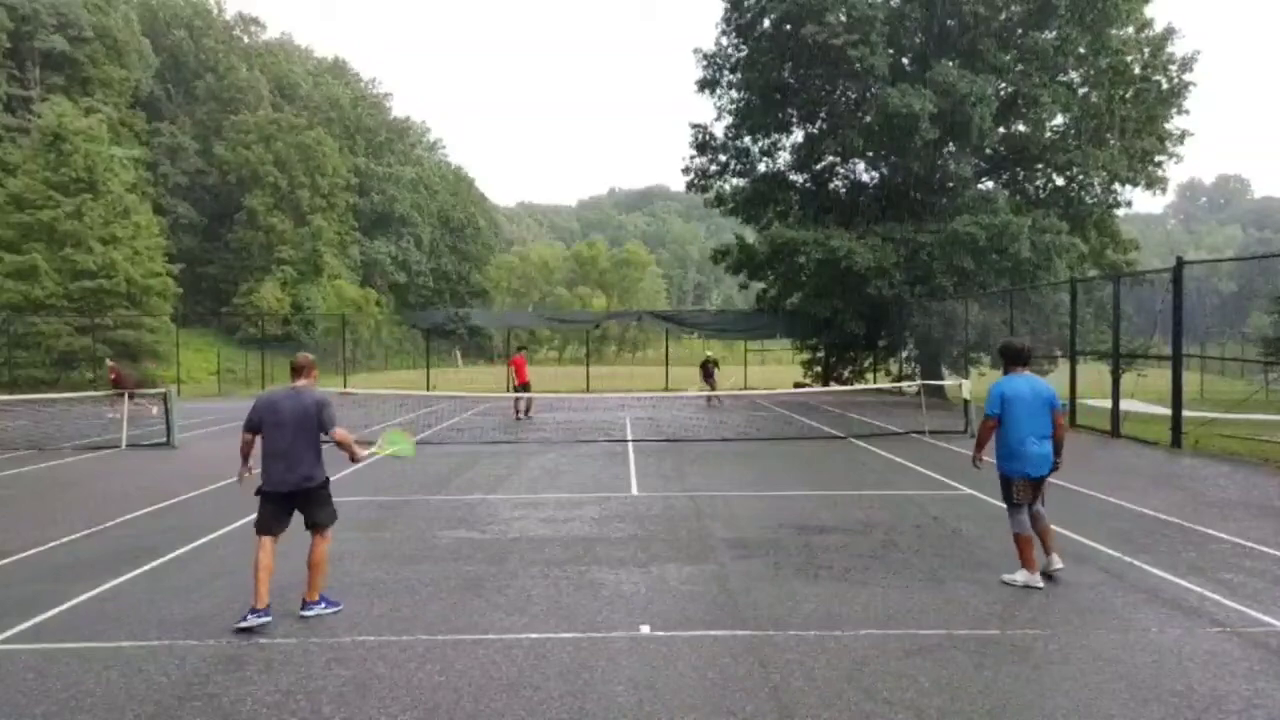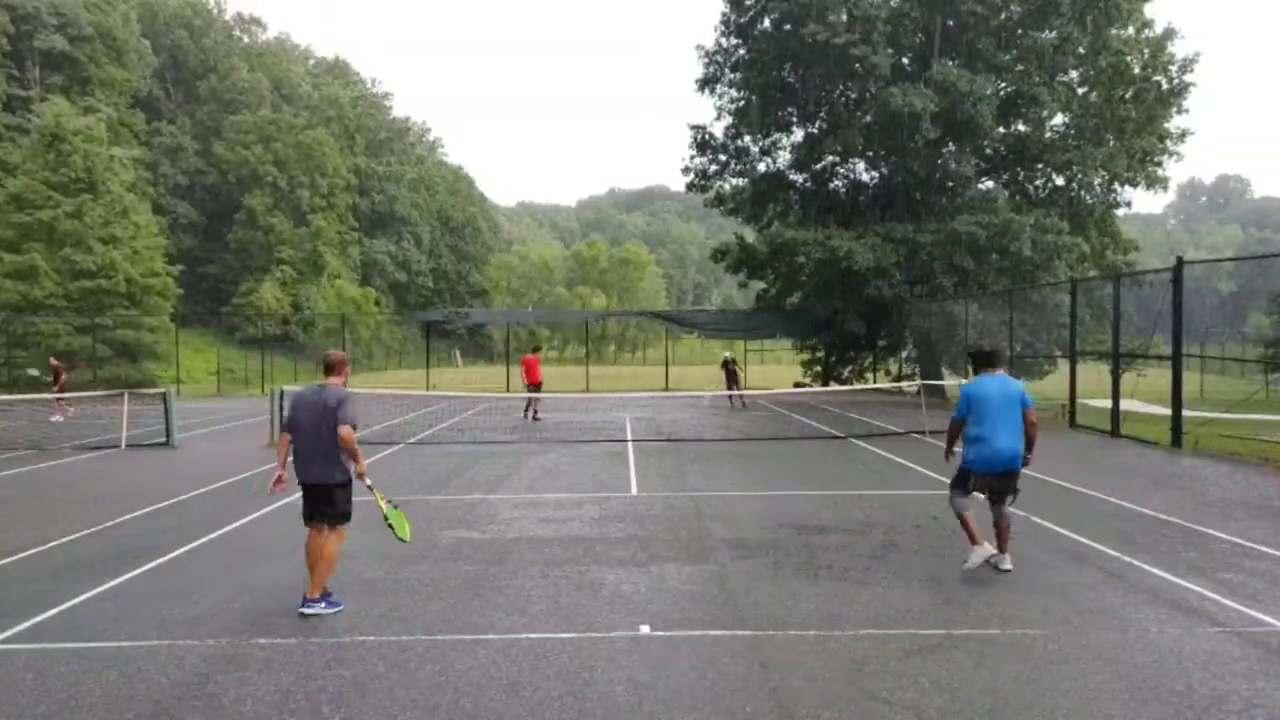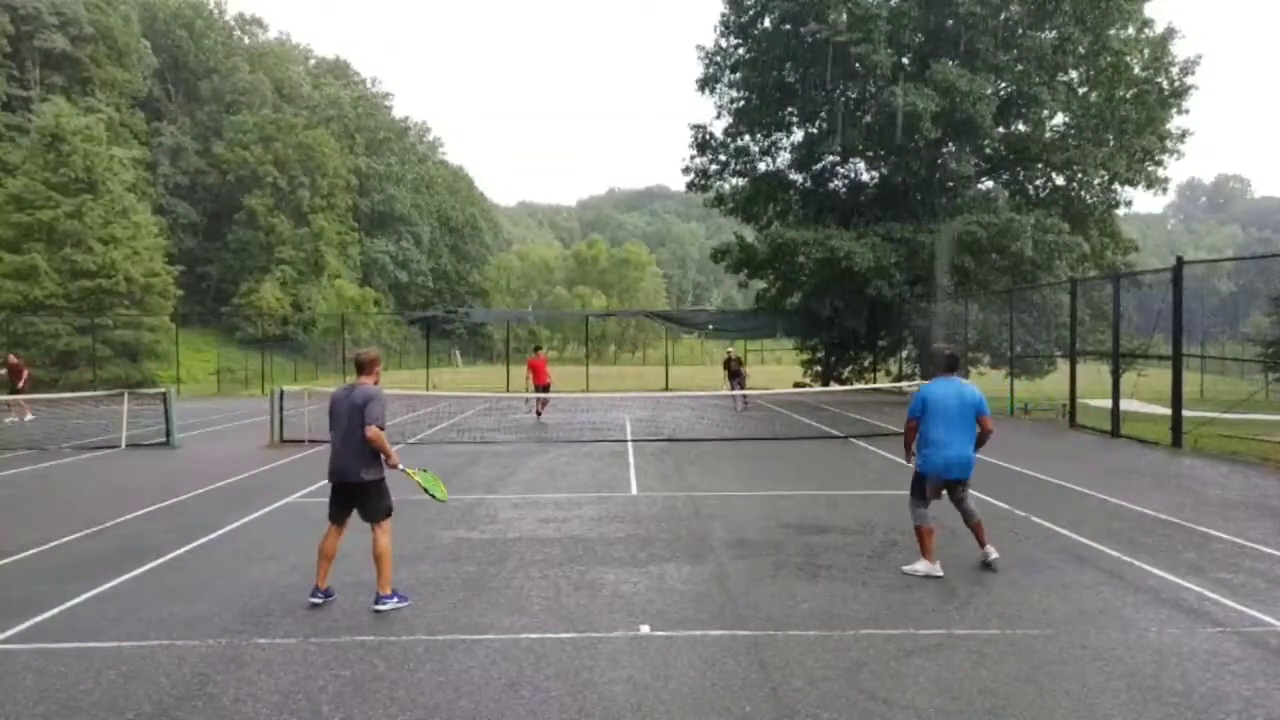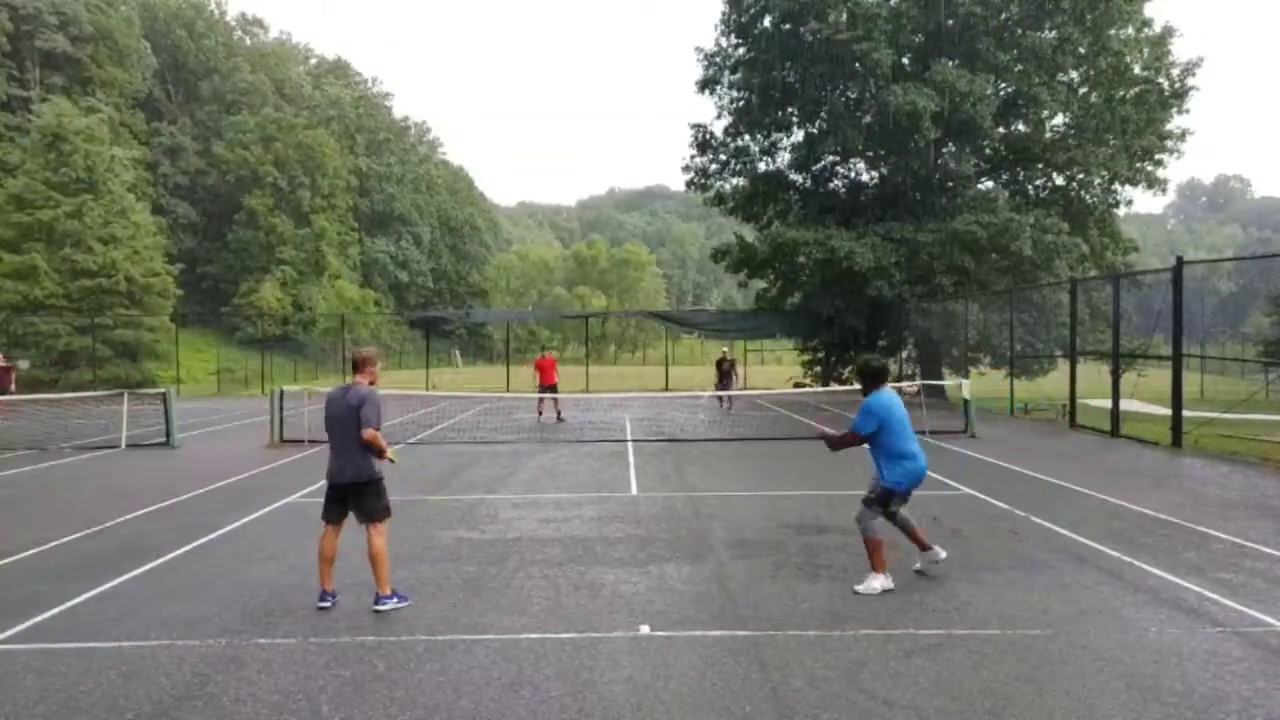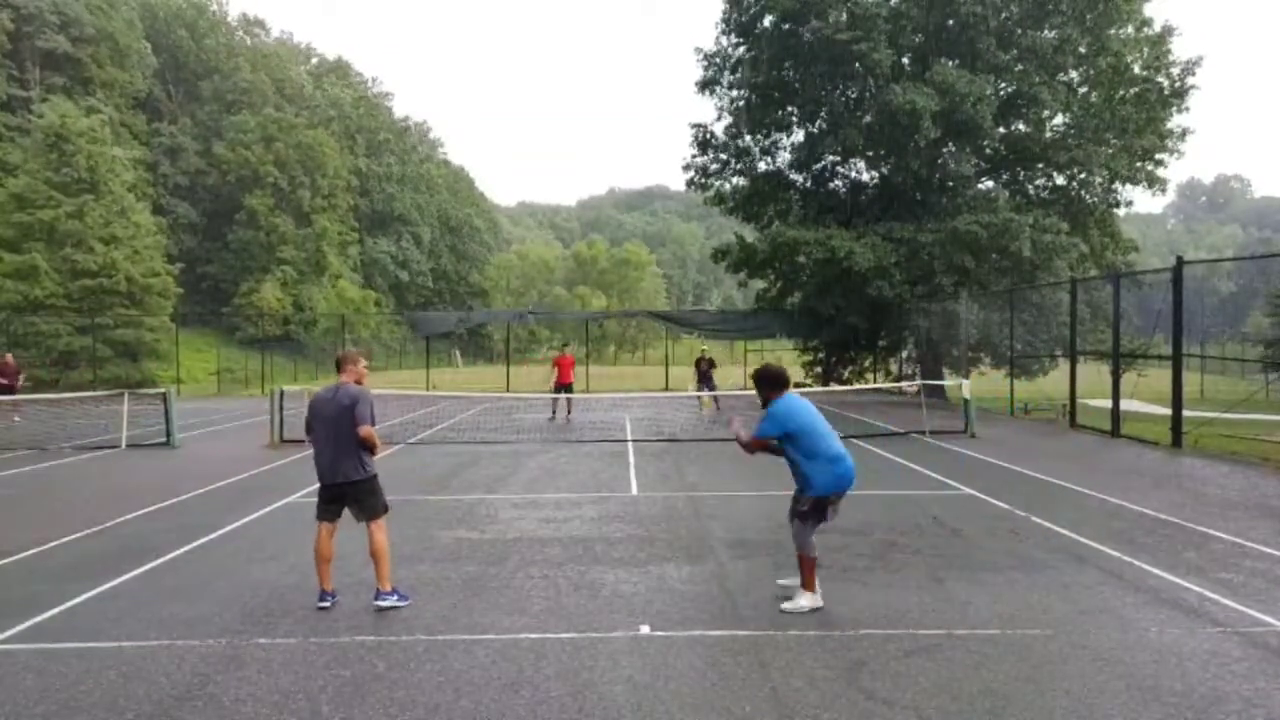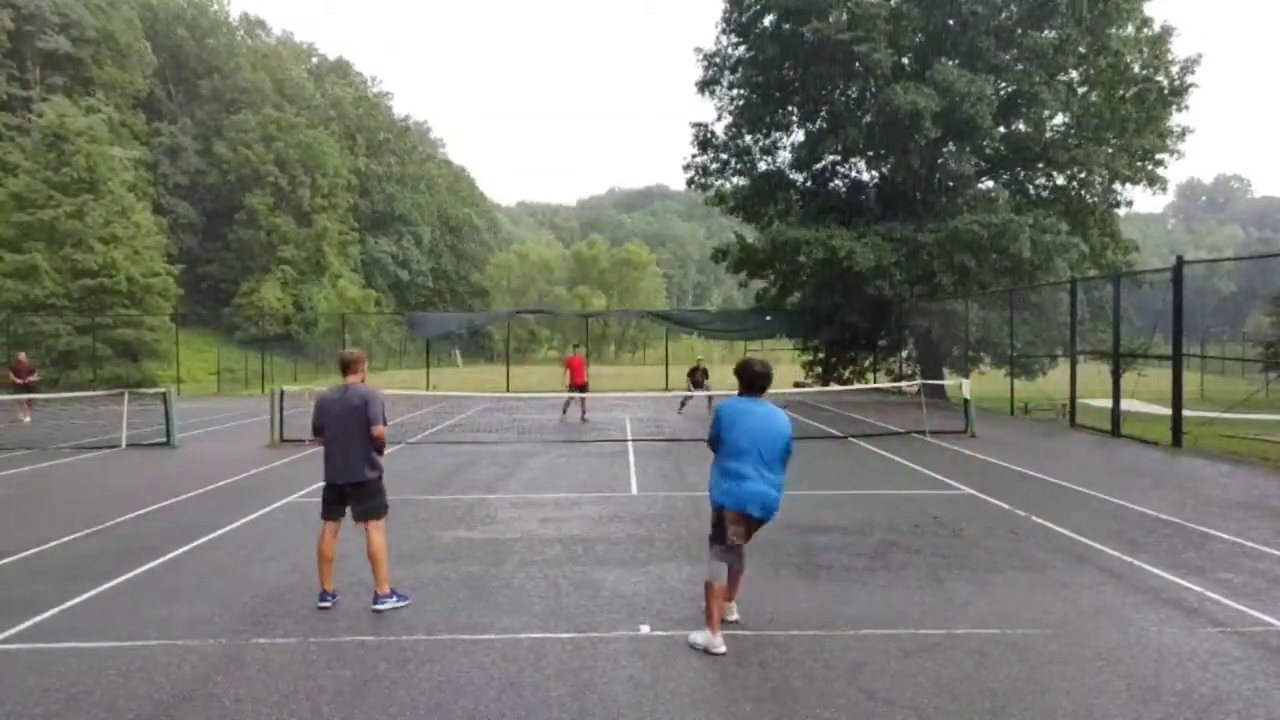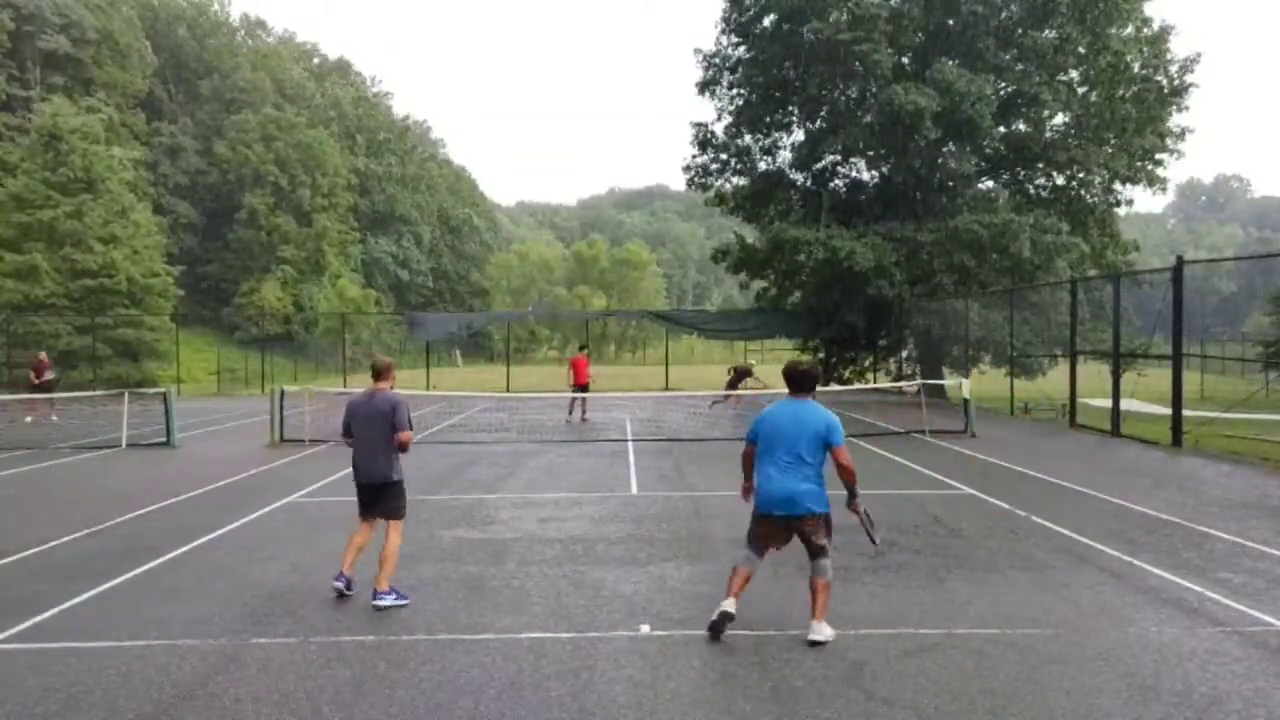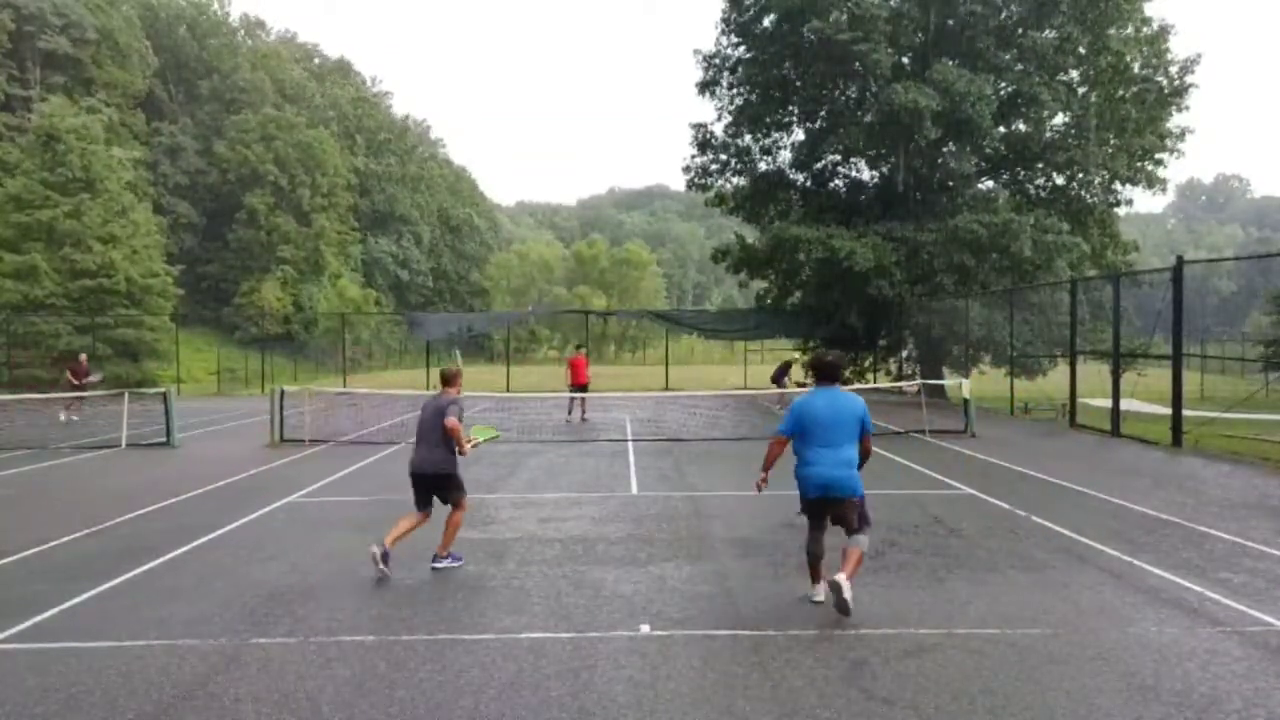
dt=0.5s
person 1, frame 1
left shoulder: (265, 400)
right shoulder: (318, 399)
left elbow: (248, 437)
right elbow: (337, 435)
left wrist: (244, 463)
right wrist: (354, 450)
left hip: (275, 483)
right hip: (311, 481)
left knee: (267, 542)
right knee: (321, 535)
left ankle: (260, 608)
right ankle: (312, 600)
person 1, frame 2
left shoulder: (300, 396)
right shoulder: (342, 396)
left elbow: (286, 435)
right elbow: (344, 433)
left wrist: (281, 468)
right wrist: (359, 460)
left hip: (307, 475)
right hip: (335, 475)
left knee: (316, 530)
right knee: (335, 532)
left ankle: (315, 592)
right ankle: (314, 598)
person 1, frame 3
left shoulder: (337, 395)
right shoulder: (373, 394)
right elbow: (372, 432)
right wrist: (390, 455)
left hip: (340, 472)
right hip: (367, 474)
left knee: (335, 527)
right knee: (382, 529)
left ankle: (319, 588)
right ankle: (385, 594)
person 1, frame 4
left shoulder: (333, 395)
right shoulder: (368, 395)
right elbow: (368, 434)
right wrist: (383, 448)
left hip: (336, 473)
right hip: (364, 475)
left knee: (331, 529)
right knee: (377, 529)
left ankle: (326, 592)
right ankle: (384, 595)
person 1, frame 5
left shoulder: (317, 398)
right shoulder: (360, 394)
left elbow: (311, 436)
right elbow: (364, 431)
right wrist: (375, 445)
left hip: (328, 474)
right hip: (359, 473)
left knee: (325, 528)
right knee: (377, 526)
left ankle: (326, 592)
right ankle: (385, 591)
person 1, frame 6
left shoulder: (324, 398)
right shoulder: (369, 395)
left elbow: (318, 436)
right elbow: (378, 431)
right wrist: (381, 447)
left hip: (334, 474)
right hip: (366, 474)
left knee: (329, 529)
right knee: (375, 529)
left ankle: (326, 592)
right ankle: (383, 594)
person 1, frame 7
left shoulder: (354, 402)
right shoulder: (396, 400)
left elbow: (347, 438)
right elbow: (405, 436)
right wrist: (402, 445)
left hip: (363, 474)
right hip: (388, 475)
left knee: (367, 523)
right knee: (394, 529)
left ankle: (343, 575)
right ankle: (382, 591)
person 1, frame 8
left shoulder: (428, 403)
right shoulder: (455, 401)
right elbow: (452, 424)
left wrist: (460, 441)
right wrist: (462, 445)
left hip: (418, 465)
right hip: (442, 465)
left knee: (422, 514)
right knee: (460, 506)
left ankle: (385, 547)
right ankle: (442, 555)
person 2, frame 1
left shoulder: (1001, 388)
right shoulder: (1046, 387)
left elbow: (989, 424)
right elbow: (1059, 425)
left wrist: (978, 450)
right wrist: (1057, 455)
left hip: (1015, 462)
right hip: (1042, 460)
left knee: (1018, 512)
right knee: (1035, 507)
left ankle: (1030, 573)
right ankle: (1052, 557)
person 2, frame 2
left shoulder: (970, 389)
right shoulder: (1016, 386)
left elbow: (957, 424)
right elbow: (1031, 422)
left wrist: (949, 447)
right wrist: (1028, 451)
left hip: (980, 457)
right hip: (1011, 458)
left knee: (958, 495)
right knee: (999, 504)
left ankle: (980, 545)
right ankle: (1003, 556)
person 2, frame 3
left shoulder: (925, 391)
right shoulder: (974, 393)
left elbow: (911, 427)
right elbow: (987, 429)
left wrist: (908, 450)
right wrist: (970, 449)
left hip: (932, 462)
right hip: (962, 462)
left knee: (919, 506)
right knee: (962, 501)
left ankle: (929, 563)
right ankle: (986, 549)
person 2, frame 4
left shoulder: (873, 404)
right shoulder: (890, 396)
left elbow: (853, 438)
right elbow: (868, 435)
left wrist: (832, 439)
right wrist: (838, 439)
left hip: (899, 472)
right hip: (911, 466)
left knee: (865, 517)
right knee: (890, 511)
left ankle: (880, 576)
right ankle: (930, 551)
person 2, frame 5
left shoulder: (777, 411)
right shoulder: (797, 402)
left elbow: (752, 447)
left wrist: (739, 435)
right wrist: (769, 446)
left hip: (830, 476)
right hip: (835, 470)
left knee: (801, 530)
right knee: (797, 519)
left ankle: (810, 594)
right ankle: (807, 579)
person 2, frame 6
left shoulder: (726, 409)
right shoulder: (783, 419)
left elbow: (713, 445)
right elbow: (783, 465)
left hip: (732, 496)
right hip: (767, 499)
left knee: (718, 557)
right knee: (735, 548)
left ankle: (713, 634)
right ankle: (728, 605)
person 2, frame 7
left shoulder: (766, 415)
right shoulder: (827, 419)
left elbow: (748, 455)
right elbow: (844, 464)
left wrist: (747, 482)
right wrist: (852, 496)
left hip: (768, 498)
right hip: (809, 501)
left knee: (751, 555)
right knee: (820, 559)
left ankle: (729, 604)
right ankle: (819, 624)
person 2, frame 8
left shoulder: (800, 404)
right shoulder: (857, 404)
left elbow: (779, 442)
right elbow: (866, 448)
left wrist: (765, 471)
left hip: (810, 481)
right hip: (845, 481)
left knee: (815, 531)
right knee: (858, 533)
left ankle: (817, 587)
right ankle: (843, 578)
